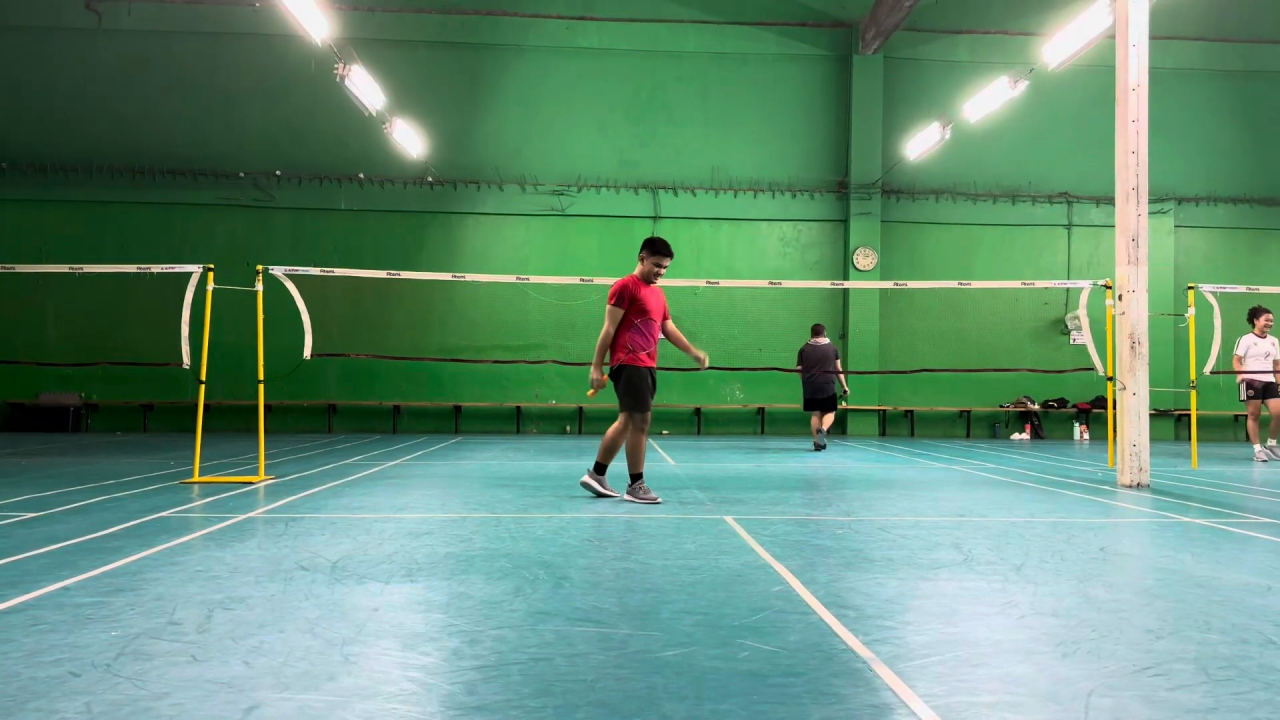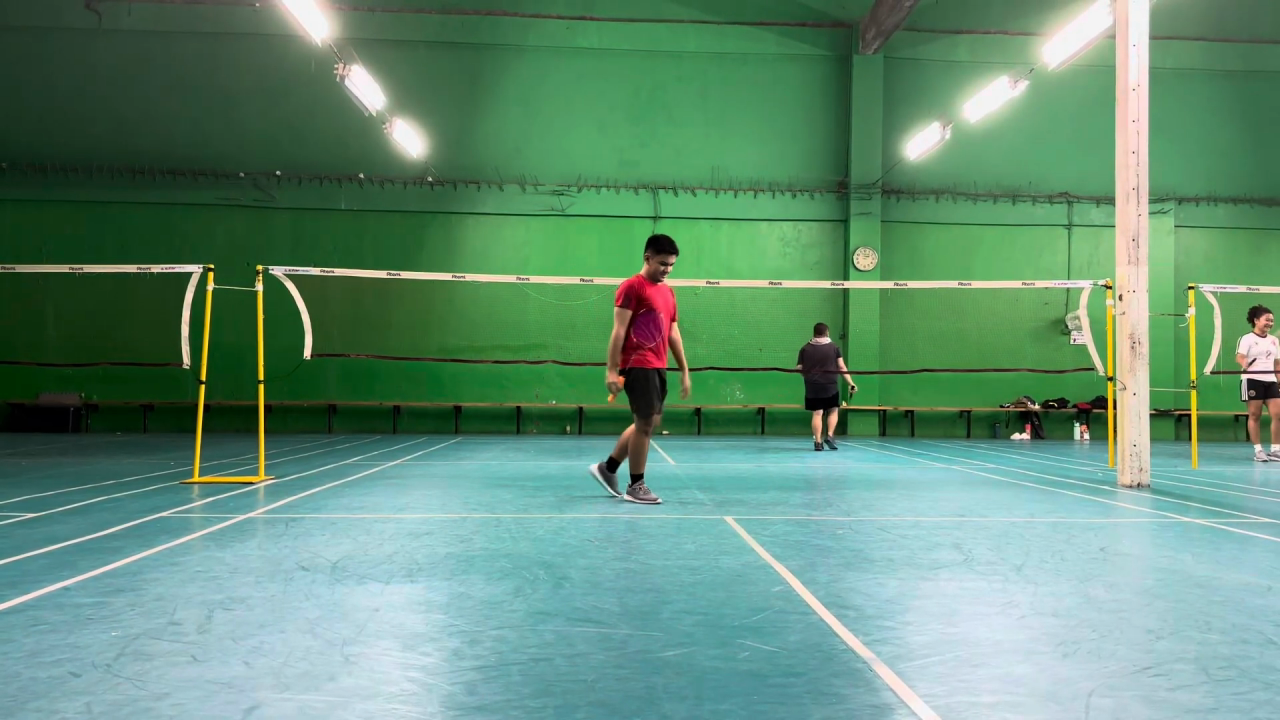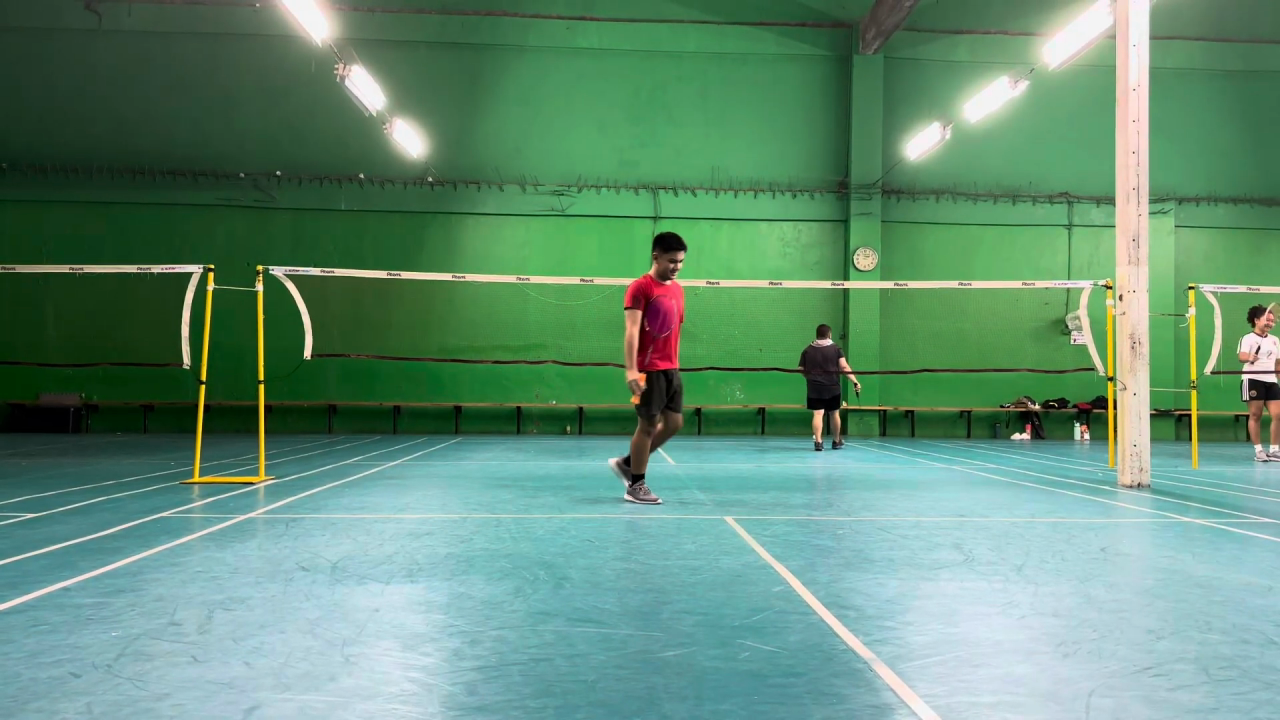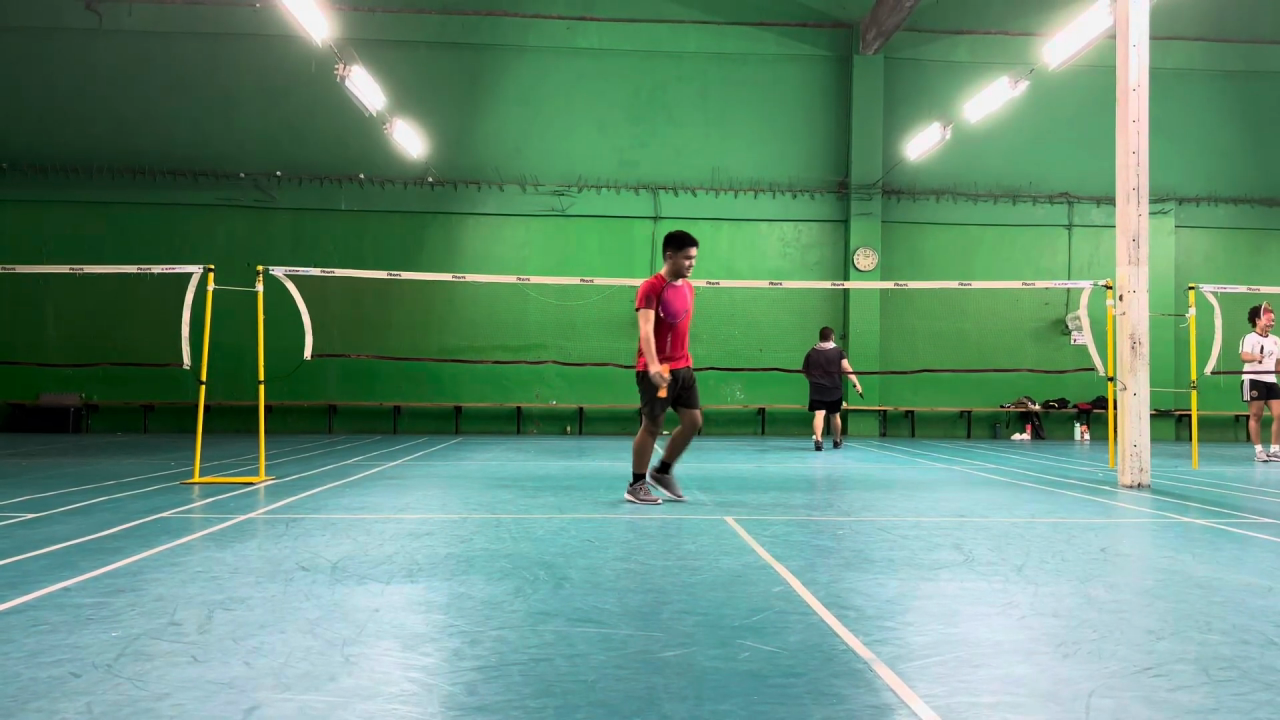
dt=0.1s
person 1, frame 1
left shoulder: (657, 292)
right shoulder: (624, 287)
left elbow: (669, 330)
right elbow: (609, 329)
left wrist: (693, 351)
right wrist: (596, 367)
left hip: (646, 366)
right hip: (629, 366)
left knee: (626, 421)
right knee: (639, 421)
left ankle: (595, 475)
right ankle: (635, 485)
person 1, frame 2
left shoulder: (668, 292)
right shoulder: (632, 287)
left elbow: (672, 333)
right elbow: (619, 331)
left wrist: (685, 371)
right wrist: (612, 371)
left hip: (658, 367)
right hip: (638, 366)
left knee: (650, 423)
right knee: (645, 423)
left ankle: (607, 468)
right ankle: (635, 485)
person 1, frame 3
left shoulder: (678, 289)
right shoulder: (640, 288)
right elbow: (631, 331)
left wrist: (673, 365)
right wrist: (632, 371)
left hip: (670, 369)
right hip: (646, 371)
left knee: (674, 423)
right knee: (649, 424)
left ankle: (626, 463)
right ankle: (635, 486)
person 1, frame 4
left shoulder: (688, 287)
right shoulder: (651, 287)
right elbow: (646, 330)
right wrist: (653, 366)
left hip: (682, 368)
right hip: (658, 370)
left knee: (694, 421)
right knee: (652, 424)
left ankle: (662, 471)
right ankle: (636, 486)
